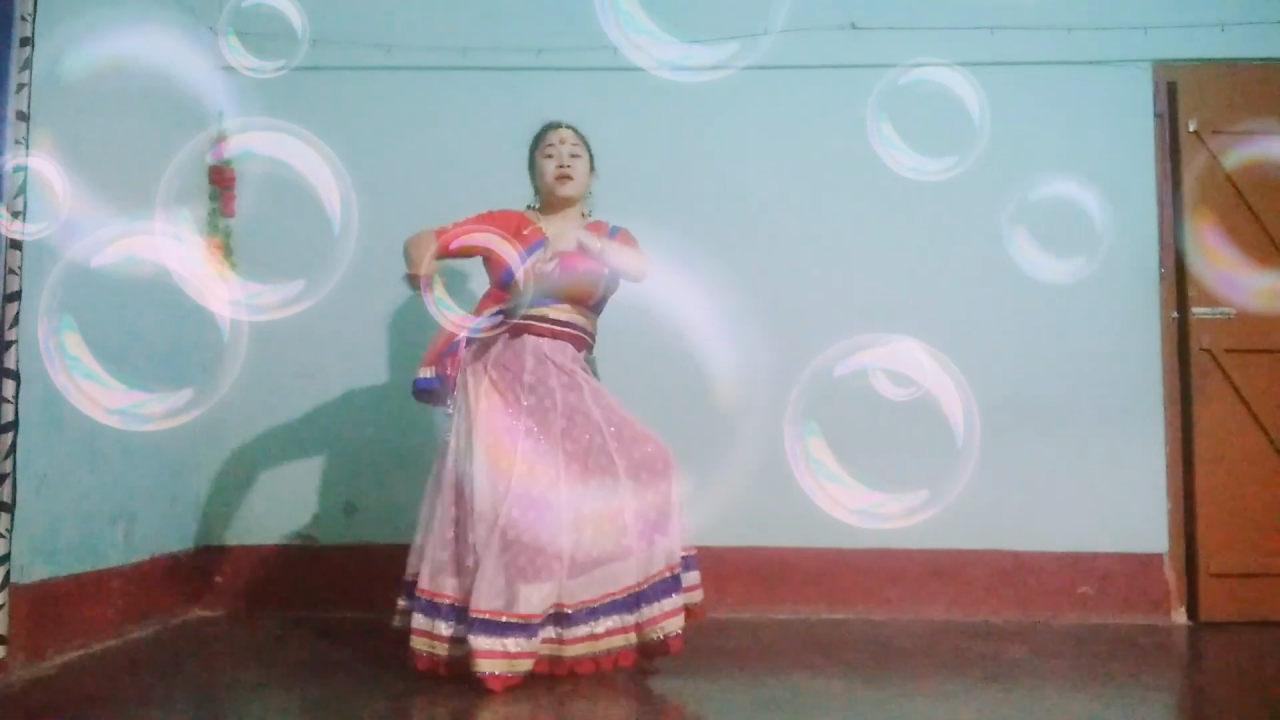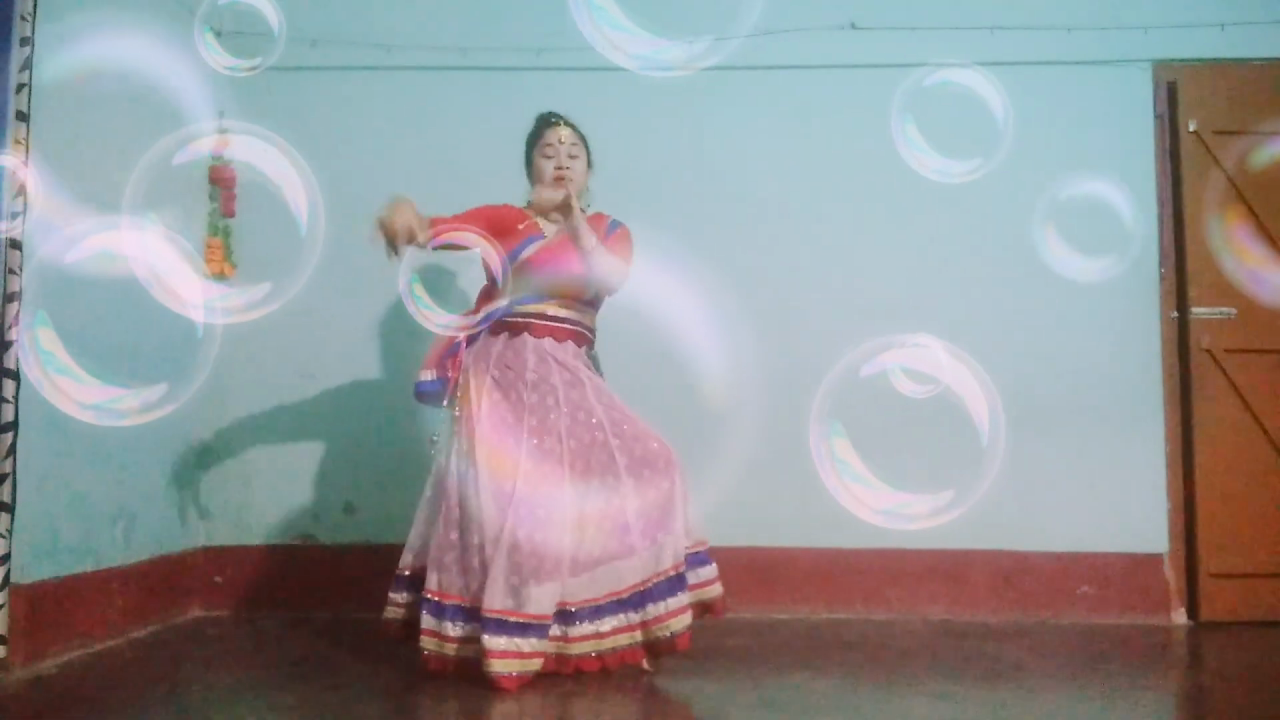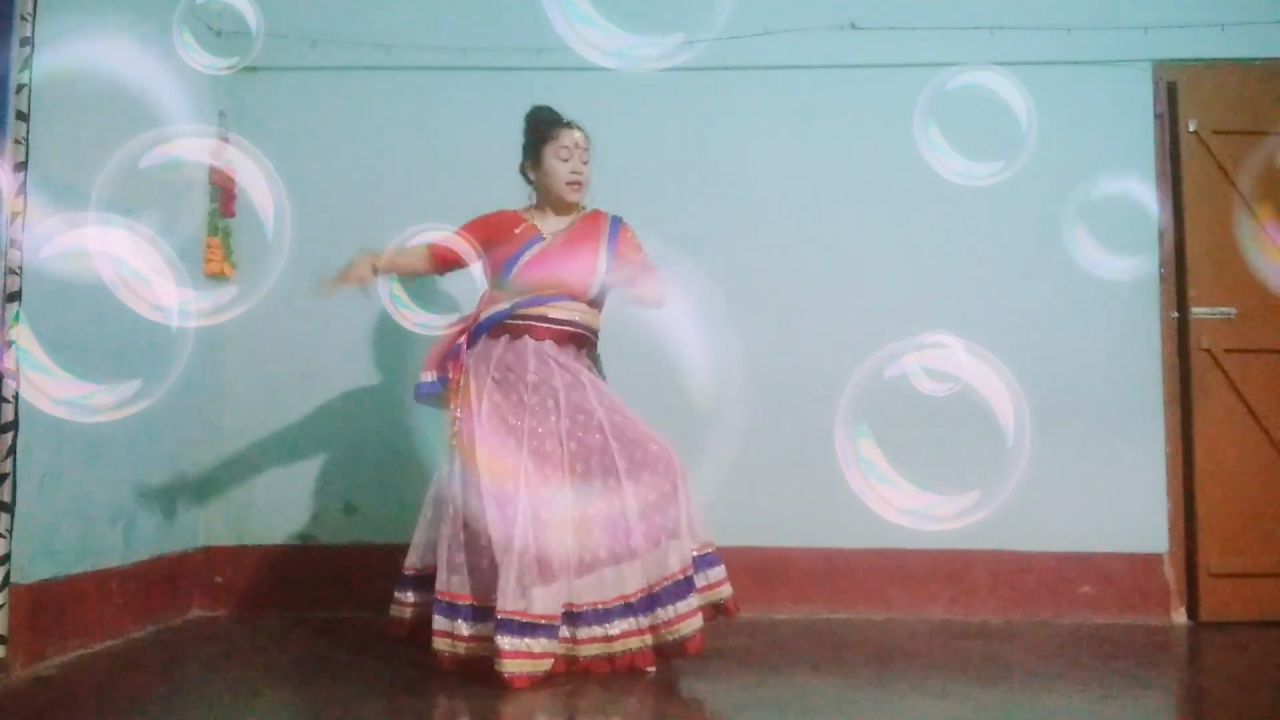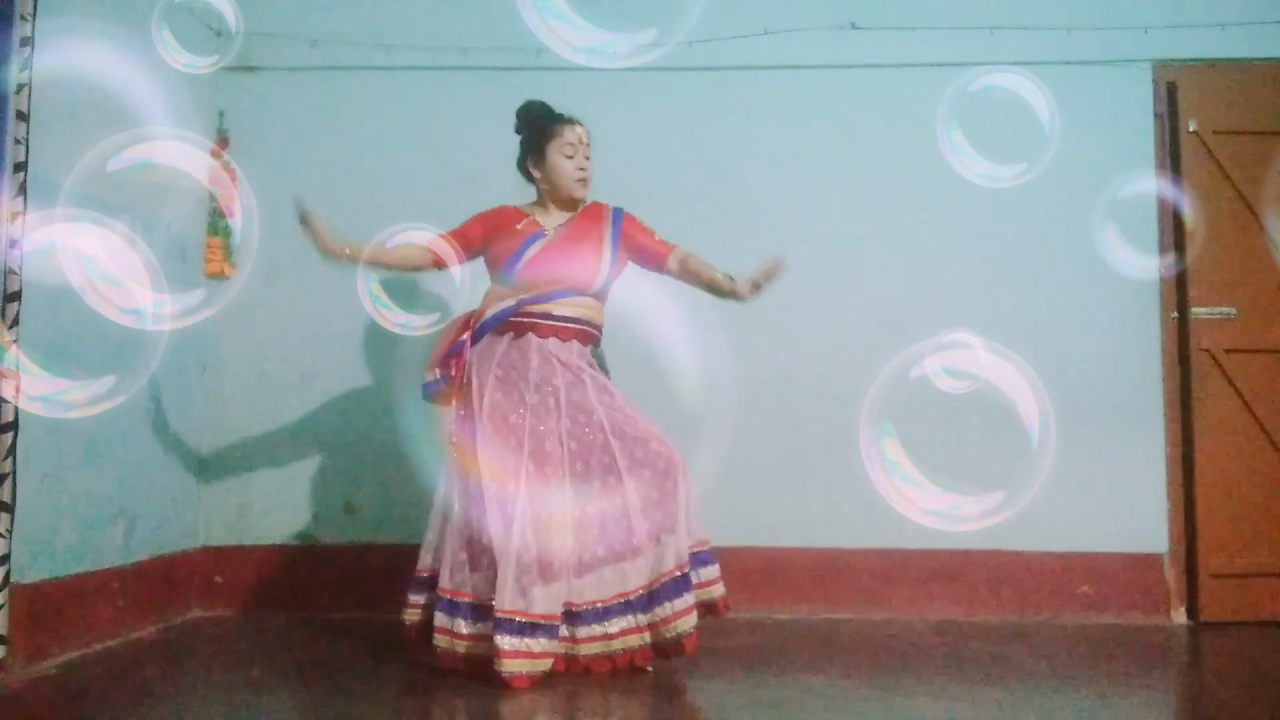
dt=0.2s
person 1, frame 1
left shoulder: (609, 237)
right shoulder: (503, 225)
left elbow: (640, 268)
right elbow: (425, 241)
left wrist: (581, 241)
right wrist: (421, 255)
left hip: (566, 378)
right hip: (496, 371)
left knee: (637, 467)
right knee: (498, 492)
left ankle: (594, 629)
right ankle: (495, 644)
person 1, frame 2
left shoulder: (608, 230)
right shoulder: (499, 219)
left elbow: (612, 278)
right elbow: (422, 227)
left wrist: (573, 218)
right wrist: (401, 217)
left hip: (568, 376)
right hip: (497, 370)
left knee: (640, 465)
right knee: (499, 494)
left ankle: (607, 629)
right ankle: (507, 640)
person 1, frame 3
left shoulder: (610, 231)
right shoulder: (499, 226)
left elbow: (655, 289)
right elbow: (427, 256)
left wrist: (631, 283)
right wrist: (373, 262)
left hip: (570, 376)
right hip: (500, 372)
left knee: (642, 469)
right knee: (504, 496)
left ankle: (616, 632)
right ankle: (517, 639)
person 1, frame 4
left shoulder: (611, 223)
right shoulder: (501, 222)
left elbow: (677, 261)
right elbow: (431, 252)
left wrist: (734, 286)
right wrist: (349, 249)
left hip: (572, 375)
right hip: (503, 371)
left knee: (645, 466)
right knee: (505, 496)
left ankle: (618, 629)
right ankle: (513, 639)
